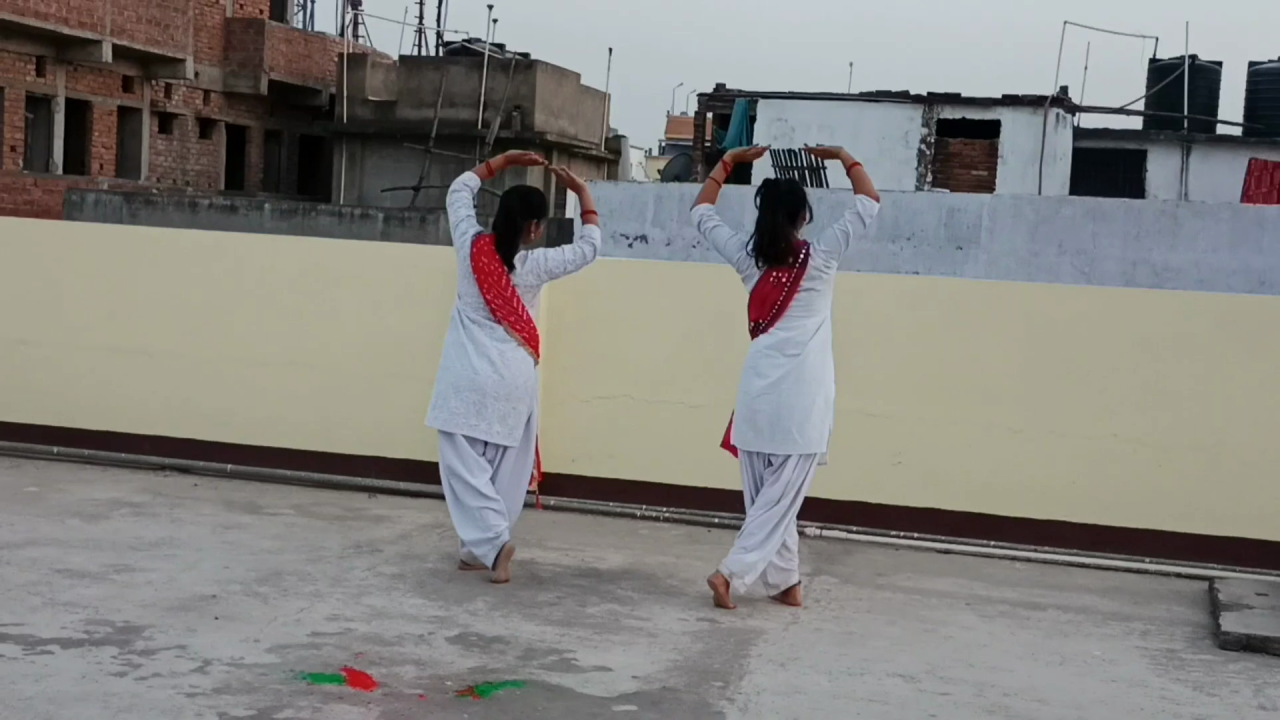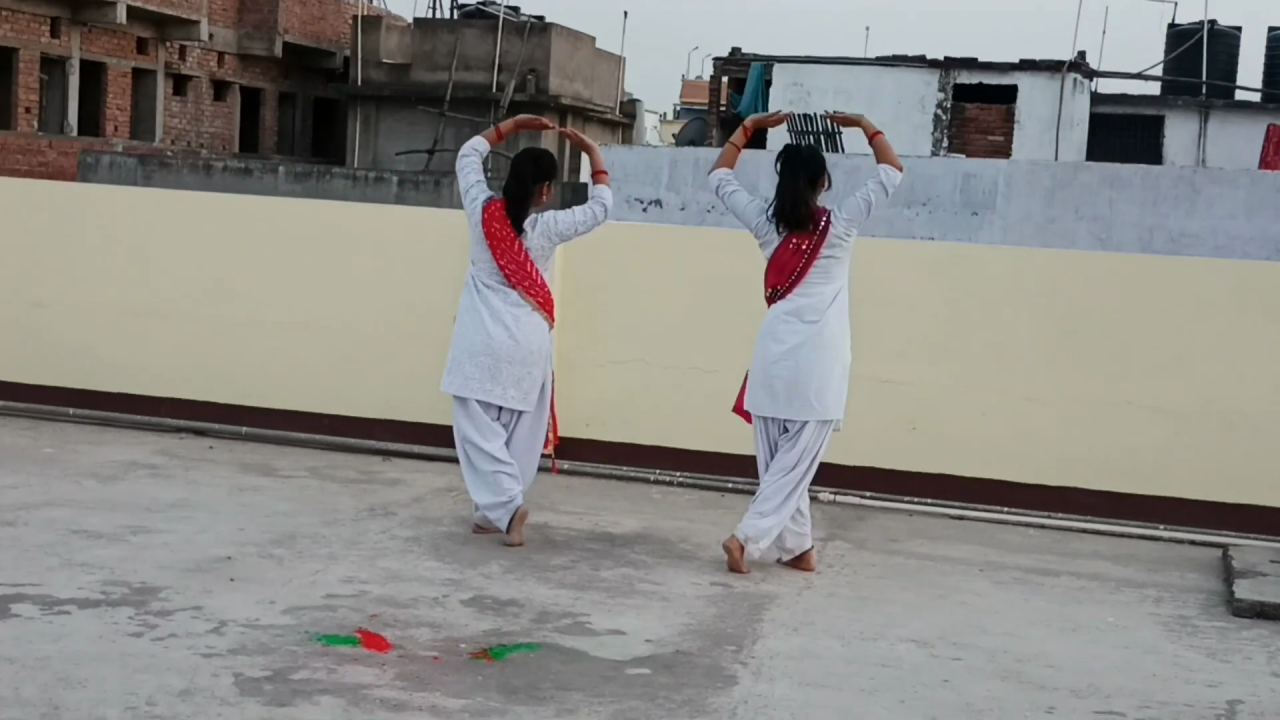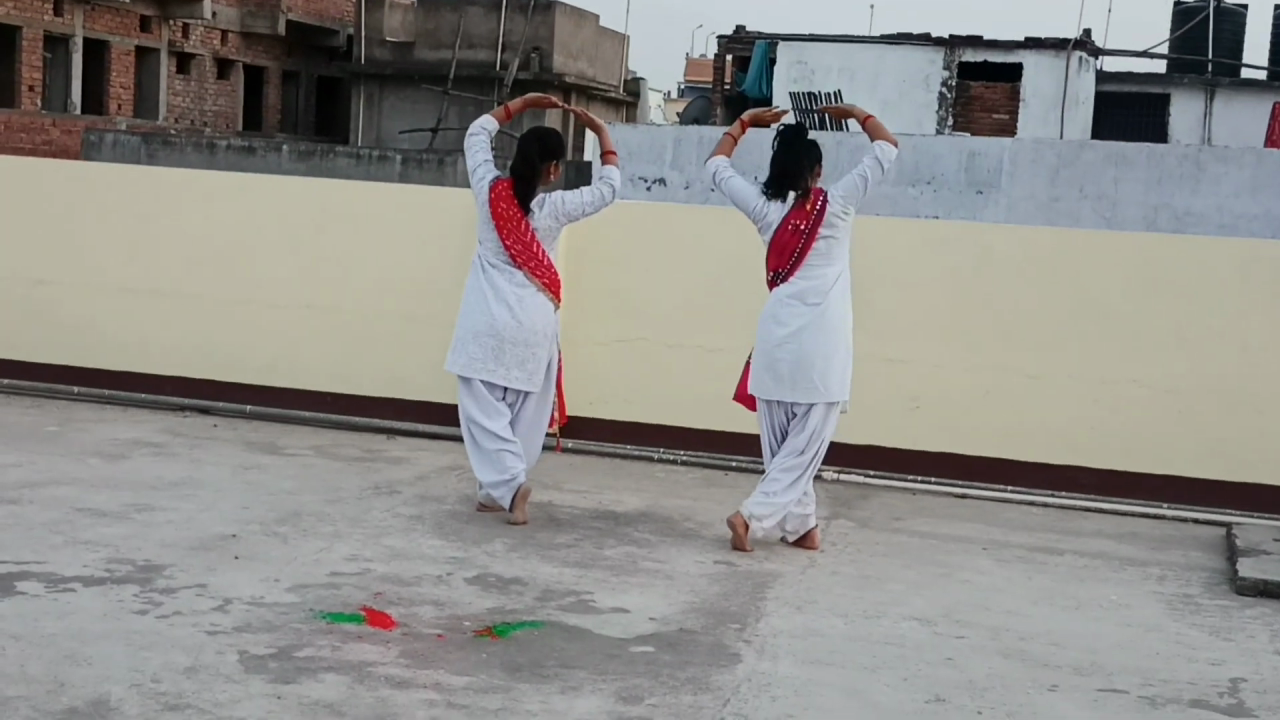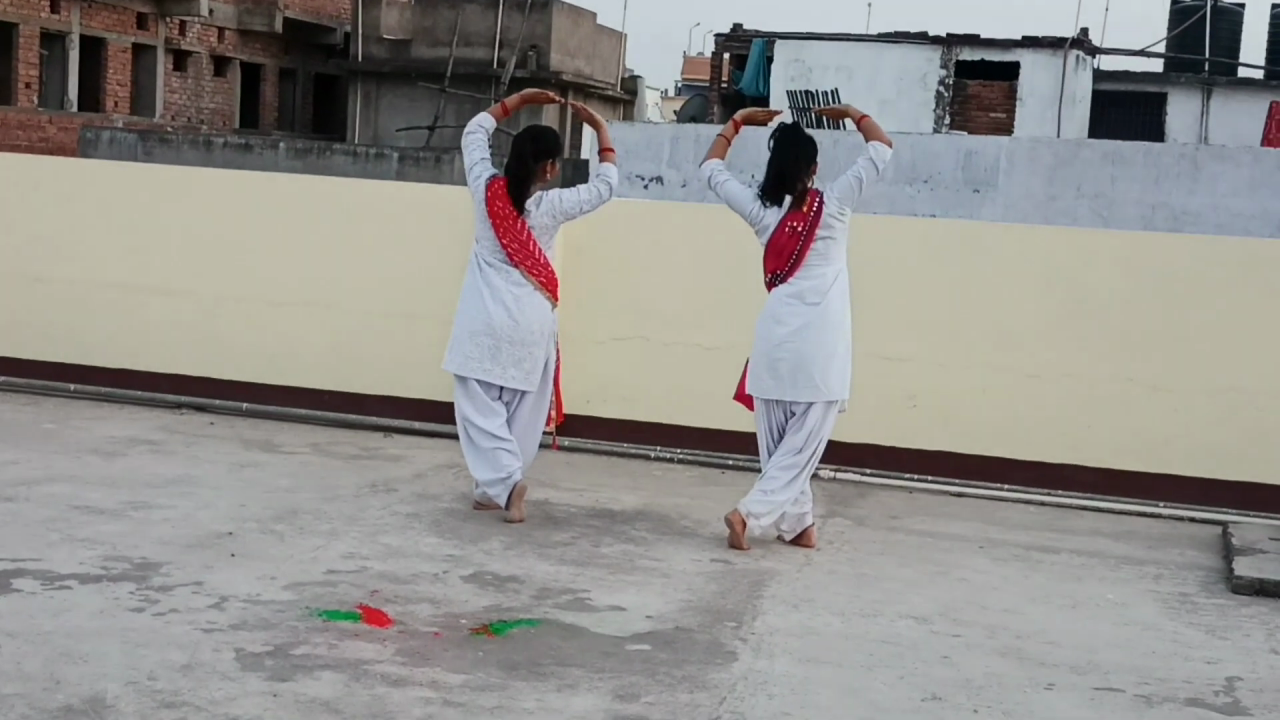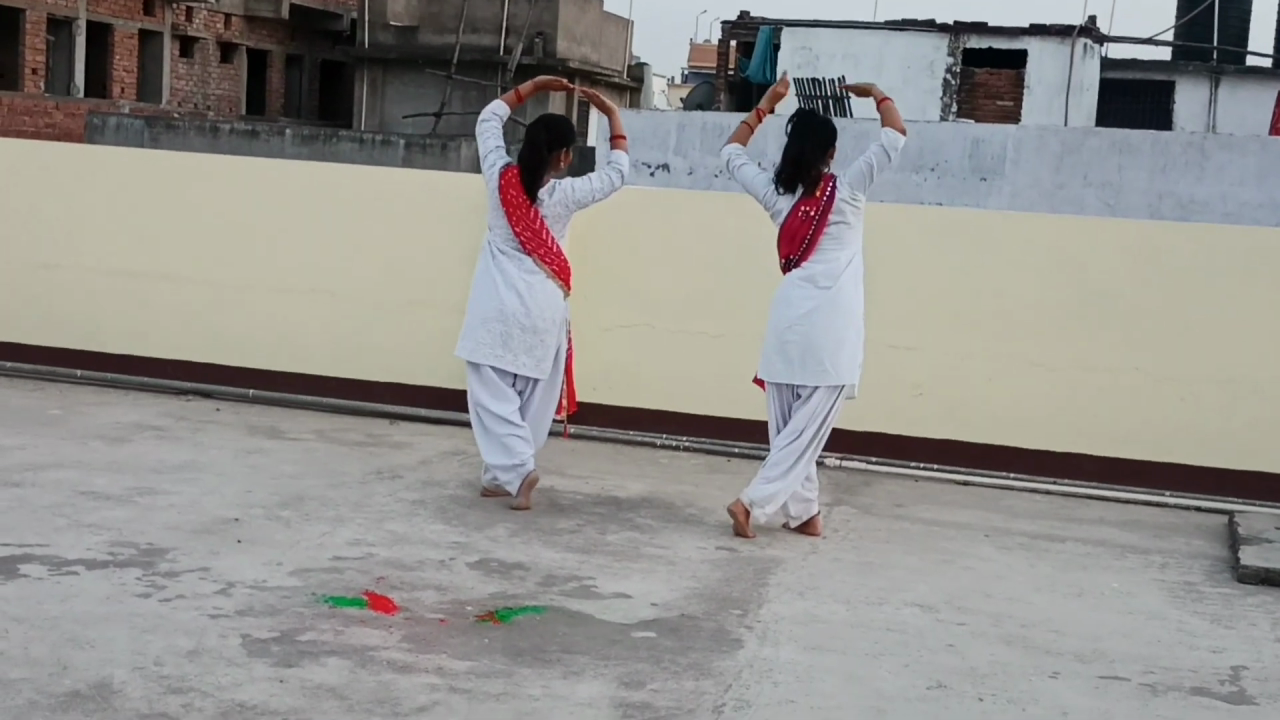
dt=1s
person 1, frame 1
left shoulder: (748, 257)
right shoulder: (821, 257)
left elbow: (702, 212)
right elbow: (869, 202)
left wrist: (728, 160)
right wrist: (844, 157)
left hip: (759, 389)
right hip: (802, 395)
left knee: (764, 495)
right knee: (782, 496)
left ankle: (783, 581)
right ankle: (733, 572)
person 1, frame 2
left shoulder: (766, 223)
right shoulder: (840, 225)
left elbow: (720, 177)
right elbow: (892, 172)
left wrist: (748, 126)
right wrist: (865, 125)
left hip: (775, 354)
right hip: (818, 361)
left knee: (777, 460)
right knee: (797, 461)
left ankle: (796, 547)
right ankle: (748, 537)
person 1, frame 3
left shoulder: (765, 208)
right shoulder: (837, 204)
left elbow: (717, 165)
right elbow: (887, 148)
left wrist: (745, 121)
right wrist: (856, 113)
left hip: (778, 338)
right hip: (822, 343)
left knee: (781, 443)
right knee: (806, 444)
left ankle: (800, 525)
right ankle: (753, 515)
person 1, frame 4
left shoulder: (761, 210)
right shoulder: (834, 205)
left elbow: (712, 168)
right elbow: (882, 148)
left wrist: (737, 121)
right wrist: (851, 113)
left hip: (777, 337)
right hip: (821, 342)
left knee: (778, 442)
right knee: (804, 442)
left ankle: (796, 523)
right ankle: (751, 514)
person 1, frame 5
left shoulder: (776, 193)
right shoulder: (847, 190)
left elbow: (731, 152)
right elbow: (895, 136)
left wrist: (765, 105)
right wrist: (876, 93)
left hip: (789, 319)
right hip: (830, 326)
left knee: (788, 426)
right knee: (808, 426)
left ankle: (802, 512)
right ankle: (753, 501)
person 2, frame 1
left shoulder: (472, 247)
right shoulder: (535, 265)
left elbow: (459, 190)
right elbow: (589, 246)
left wrist: (503, 160)
right wrist: (582, 192)
left hip: (468, 378)
right hip: (514, 379)
left knee: (465, 464)
right knee: (506, 470)
left ankle: (491, 542)
right ankle: (479, 547)
person 2, frame 2
left shoulder: (483, 211)
right shoulder: (547, 227)
left elbow: (468, 155)
right elbow: (600, 206)
left wrist: (513, 125)
right wrist: (592, 151)
left hip: (482, 341)
right hip: (528, 344)
left knee: (479, 428)
right knee: (519, 434)
left ankle: (504, 506)
right ankle: (494, 511)
person 2, frame 3
left shoulder: (490, 191)
right shoulder: (555, 208)
left elbow: (477, 133)
right elbow: (608, 187)
left wrist: (523, 103)
right wrist: (601, 132)
left hip: (487, 321)
right hip: (534, 324)
left knee: (484, 407)
right knee: (525, 414)
left ankle: (507, 484)
right ankle: (499, 489)
person 2, frame 4
left shoulder: (486, 189)
right shoulder: (552, 206)
left elbow: (475, 131)
right elbow: (605, 185)
left wrist: (519, 99)
right wrist: (601, 128)
left hip: (484, 319)
right hip: (530, 323)
left knee: (480, 406)
right knee: (522, 413)
left ankle: (503, 482)
right ankle: (497, 487)
person 2, frame 5
left shoulder: (500, 177)
right shoulder: (567, 195)
left elbow: (488, 119)
right elbow: (617, 172)
left wrist: (532, 86)
right wrist: (612, 114)
left hip: (498, 307)
right hip: (543, 310)
left knee: (493, 392)
right knee: (534, 399)
left ankle: (515, 469)
right ankle: (504, 474)
